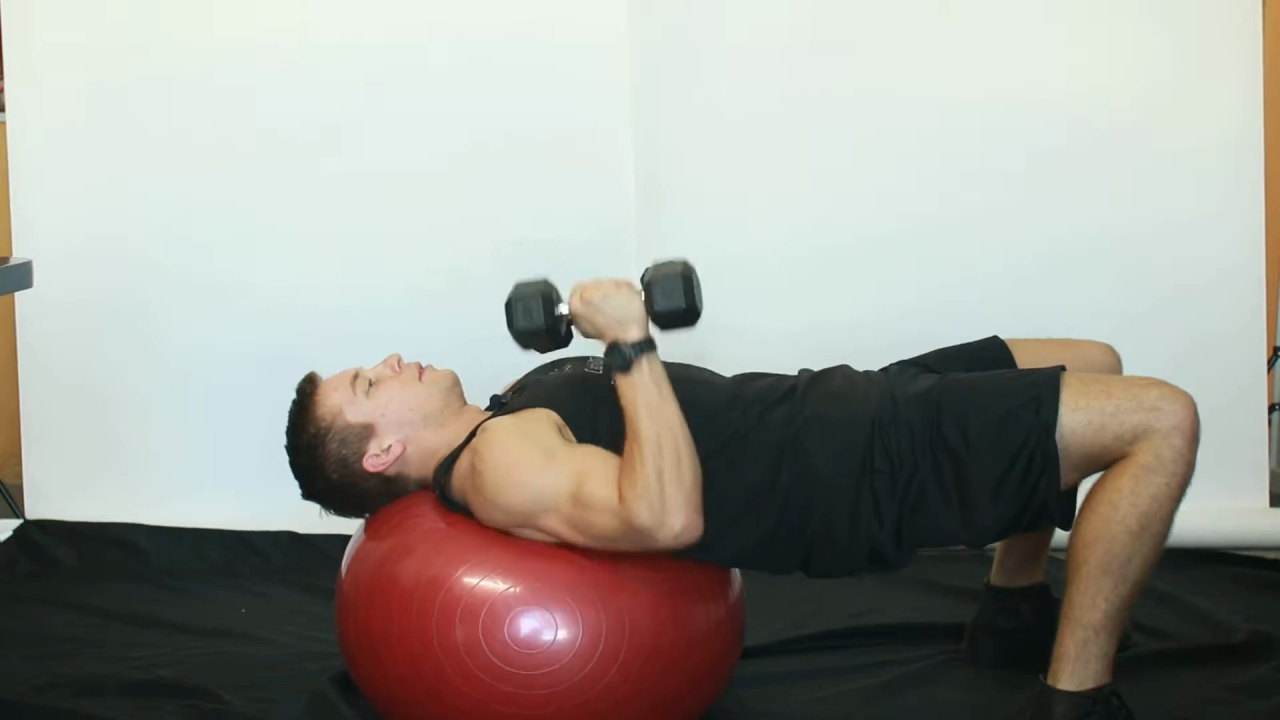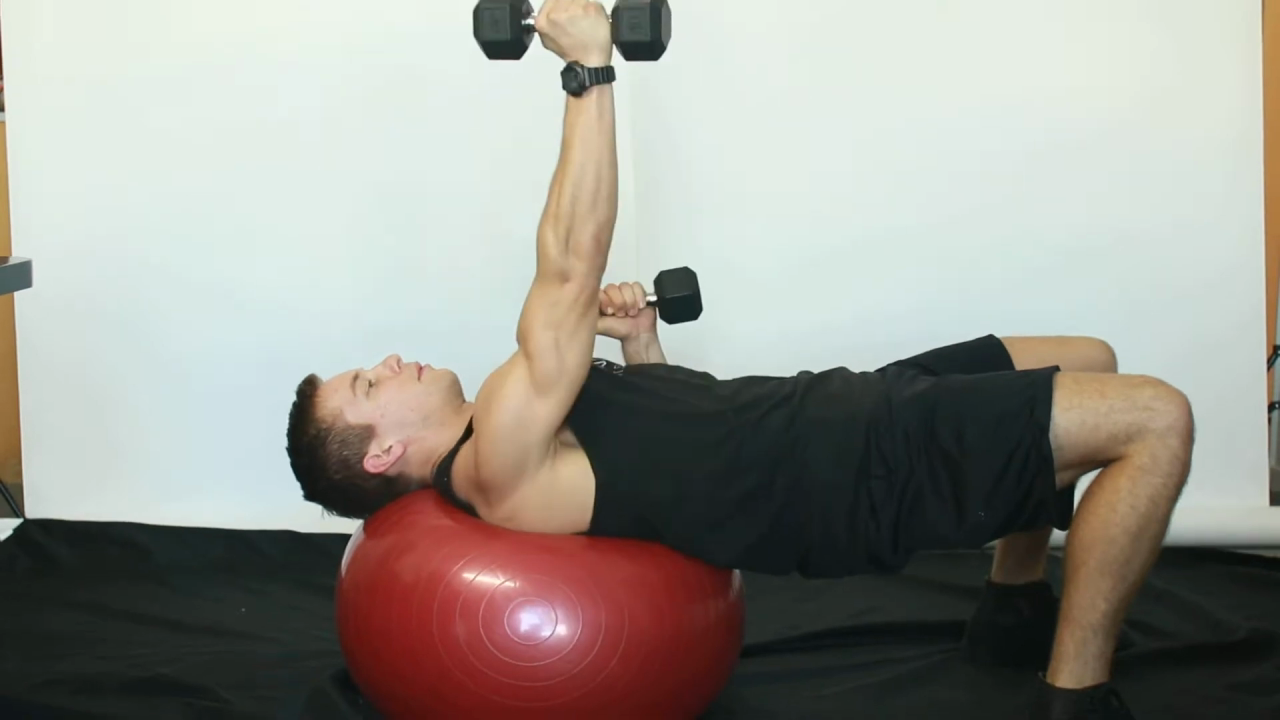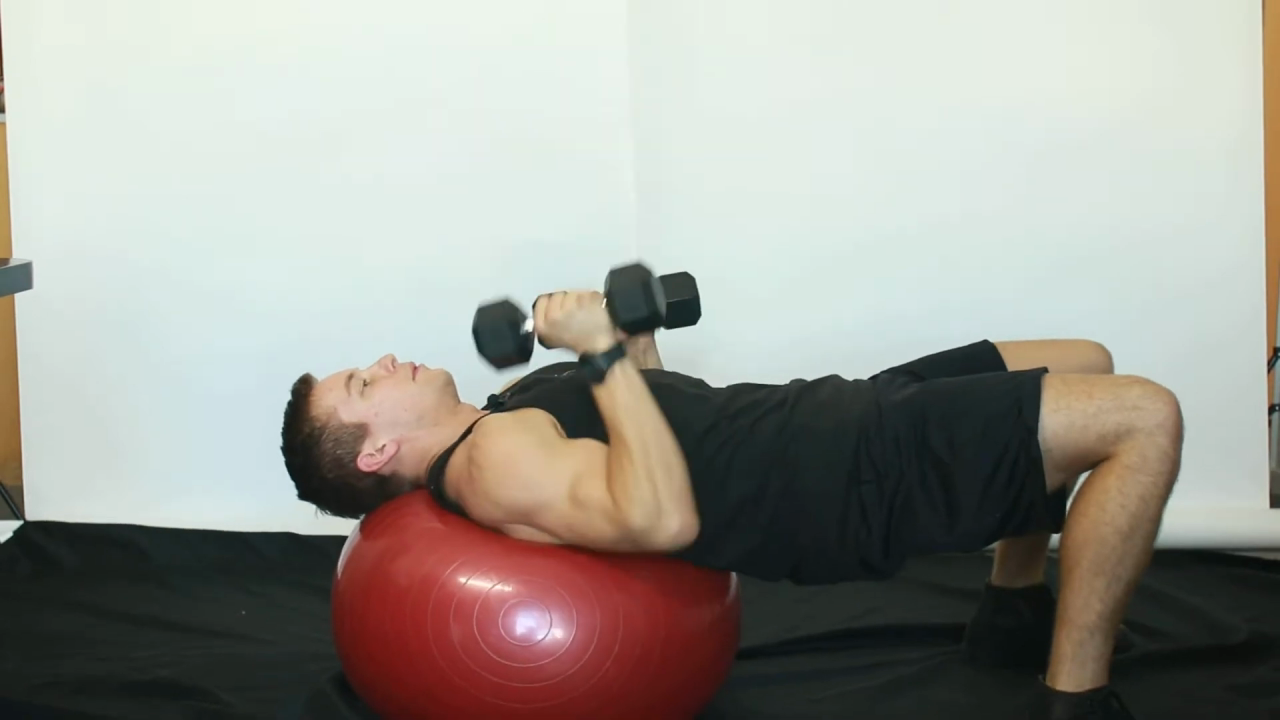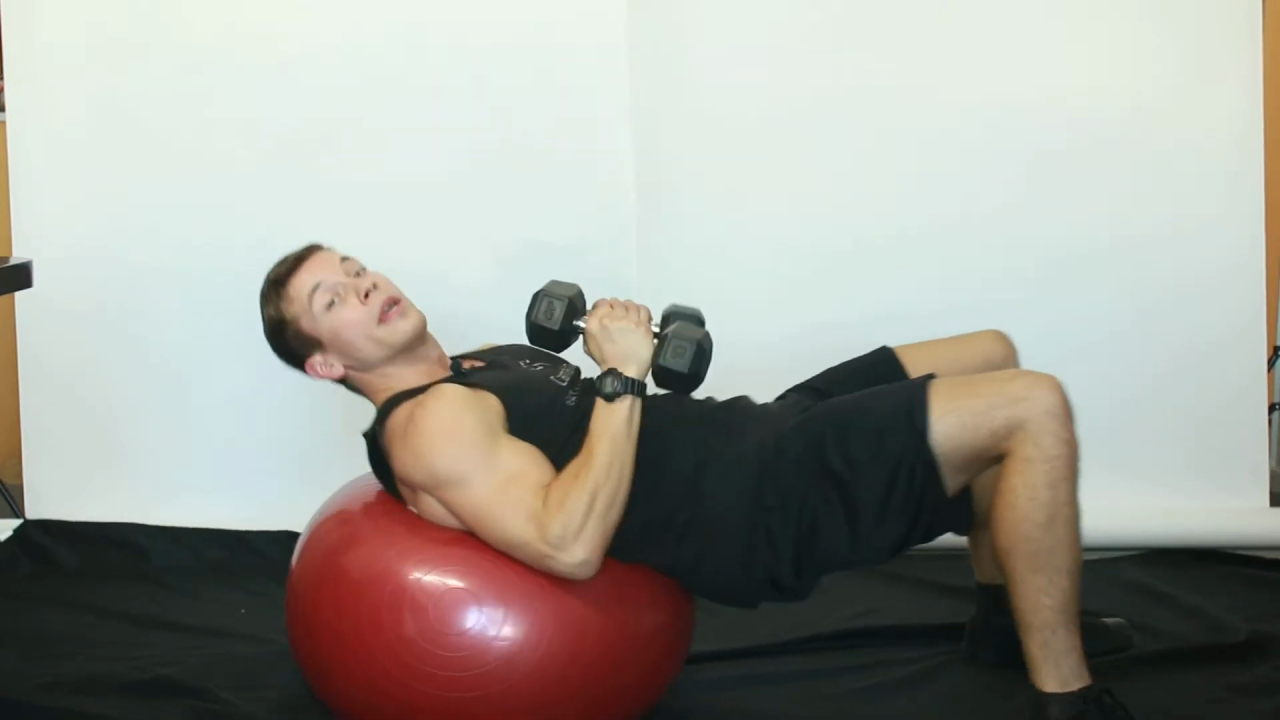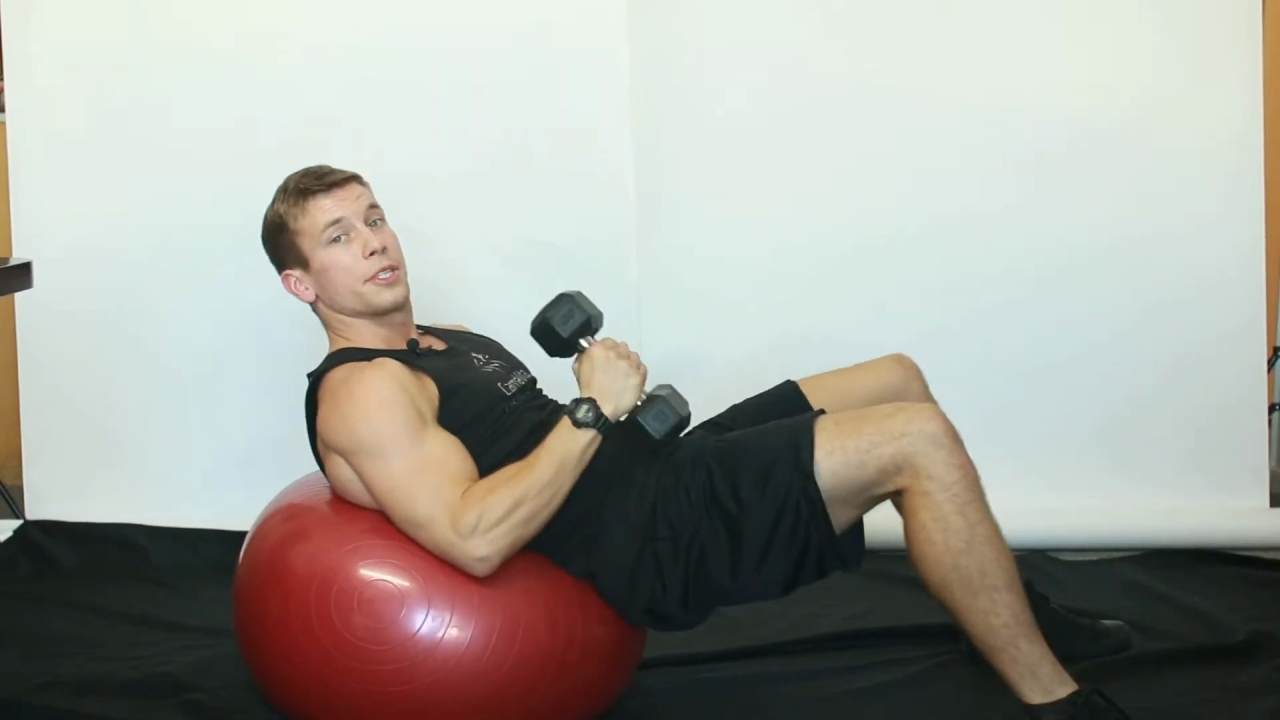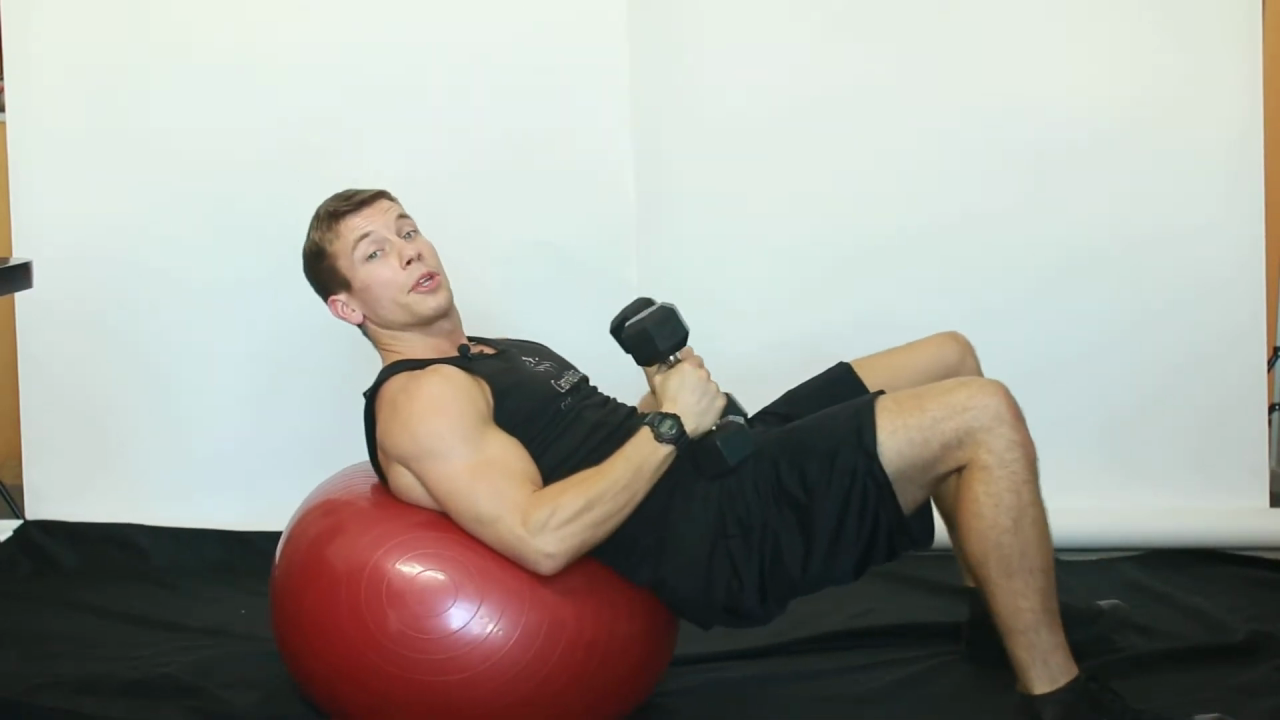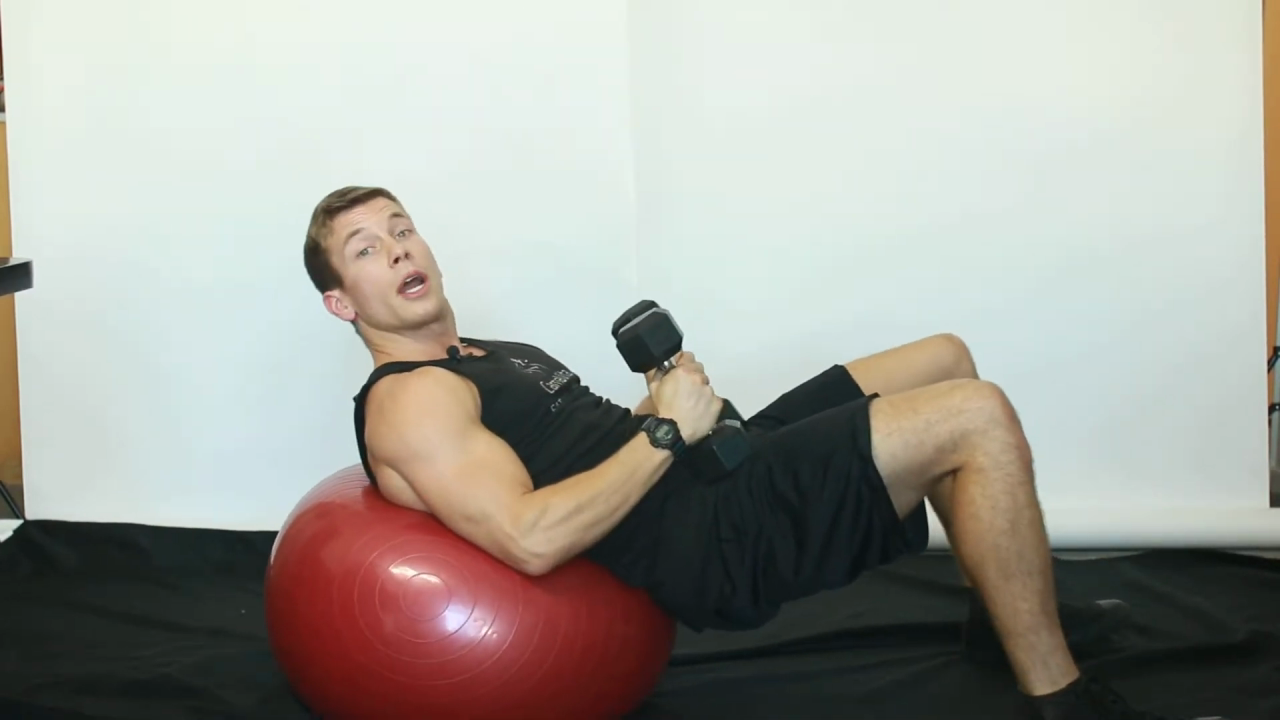
dt=0.7s
person 1, frame 1
left shoulder: (501, 428)
right shoulder: (496, 466)
right elbow: (670, 516)
left wrist: (628, 348)
right wrist: (631, 343)
left hip: (843, 413)
right hip: (853, 477)
left knee: (1091, 362)
right knee: (1160, 419)
left ankle: (1016, 613)
person 1, frame 2
left shoulder: (511, 435)
right shoulder: (499, 459)
right elbow: (569, 266)
left wrist: (640, 345)
left hip: (841, 418)
right hip: (854, 479)
left knee: (1089, 362)
right knee: (1155, 420)
left ankle: (1015, 609)
person 1, frame 3
left shoulder: (501, 425)
right shoulder: (492, 467)
right elbow: (667, 518)
left wrist: (622, 343)
right wrist: (601, 350)
left hip: (834, 426)
right hip: (846, 484)
left knee: (1086, 366)
right knee: (1144, 417)
left ankle: (1013, 613)
person 1, frame 4
left shoulder: (474, 368)
right shoulder: (425, 428)
right elbow: (573, 544)
left wrist: (624, 354)
right wrist: (621, 378)
left hip: (749, 442)
right hip: (755, 509)
left knee: (989, 356)
right knee: (1032, 408)
left ankle: (1008, 613)
person 1, frame 5
left shoulder: (437, 346)
right shoulder: (362, 392)
right elbow: (476, 539)
left wrist: (609, 391)
right wrist: (594, 410)
left hip: (665, 476)
right hip: (655, 534)
left knee: (897, 380)
right knee: (921, 443)
left ankle: (1008, 609)
person 1, frame 6
left shoulder: (488, 357)
right shoulder: (420, 400)
right elbow: (545, 536)
left wrist: (656, 404)
right wrist: (668, 425)
left hip: (723, 471)
right hip: (717, 531)
left knee: (949, 357)
right knee: (984, 414)
left ankle: (1003, 609)
person 1, frame 7
left shoulder: (486, 357)
right shoulder: (408, 401)
right elbow: (534, 537)
left wrist: (657, 402)
right wrist: (664, 432)
left hip: (714, 474)
right hip: (710, 535)
left knee: (946, 359)
right knee: (979, 419)
left ankle: (1006, 614)
